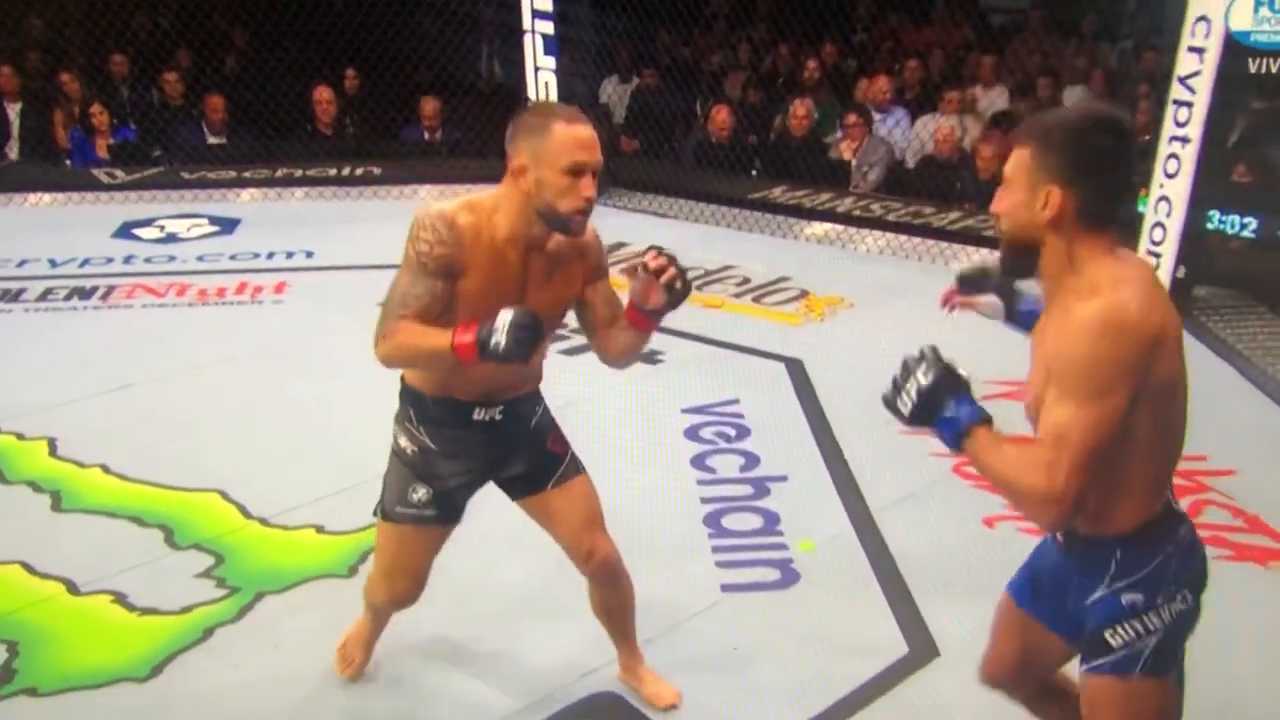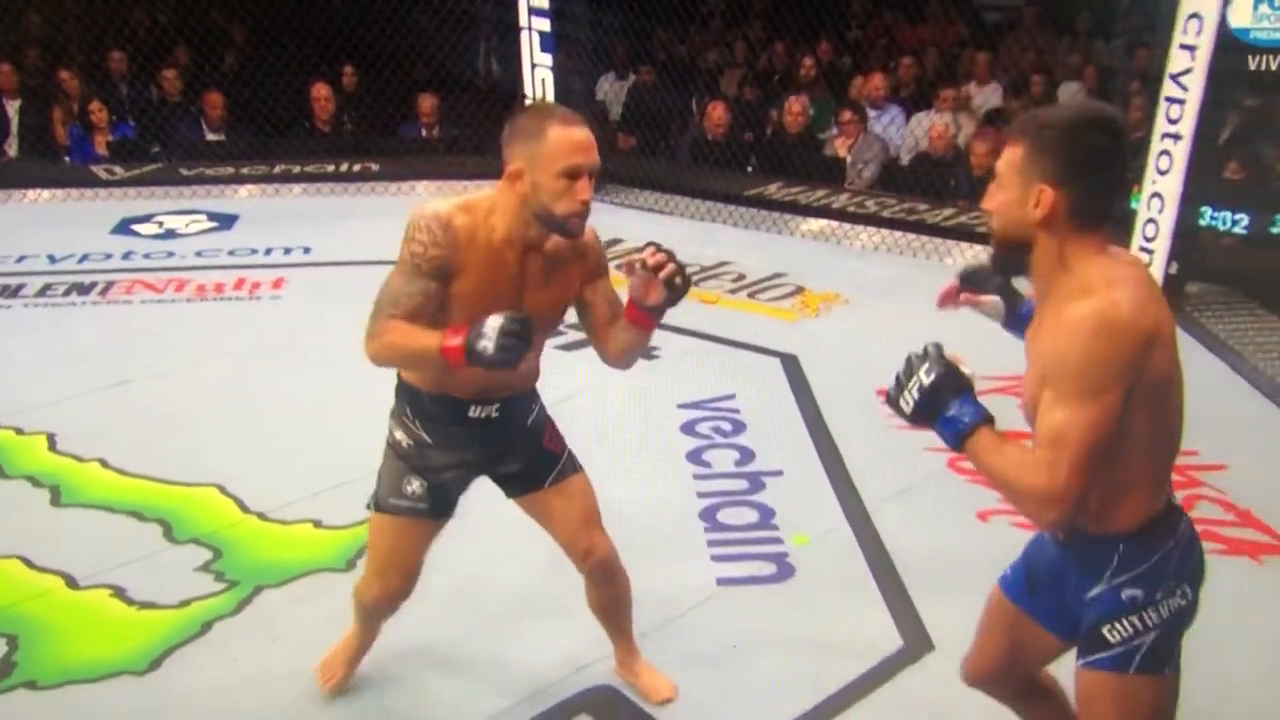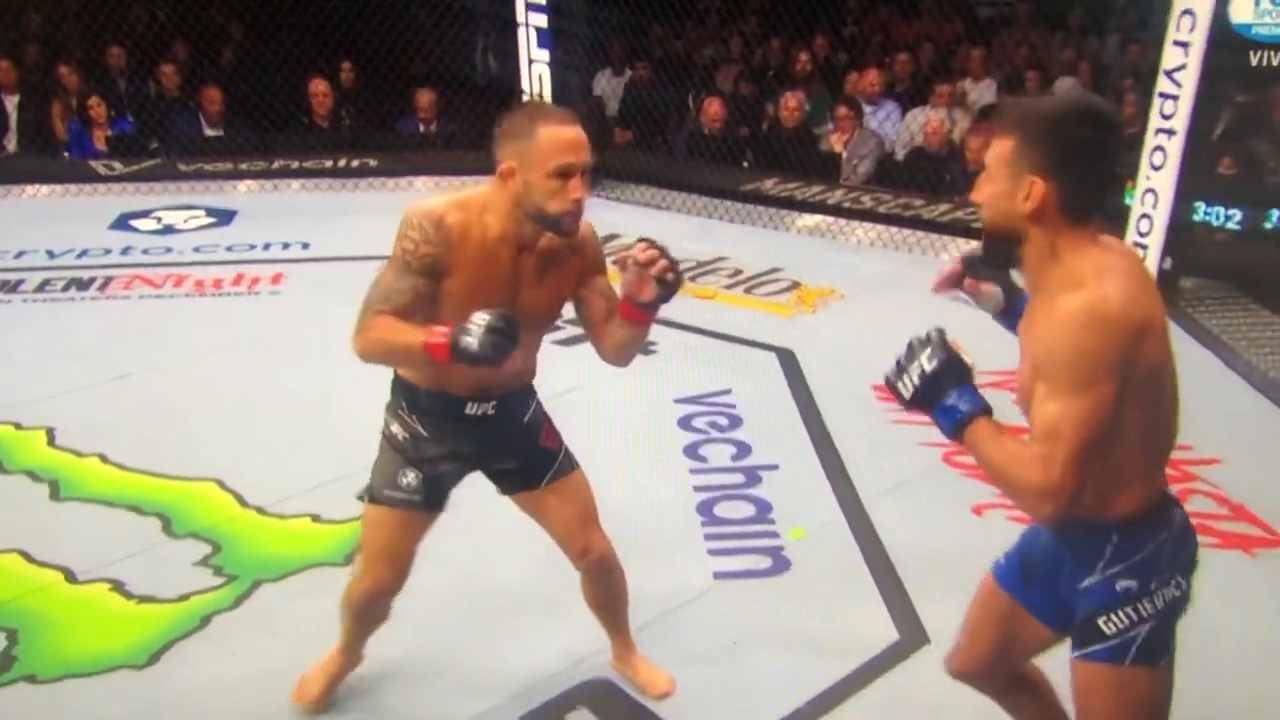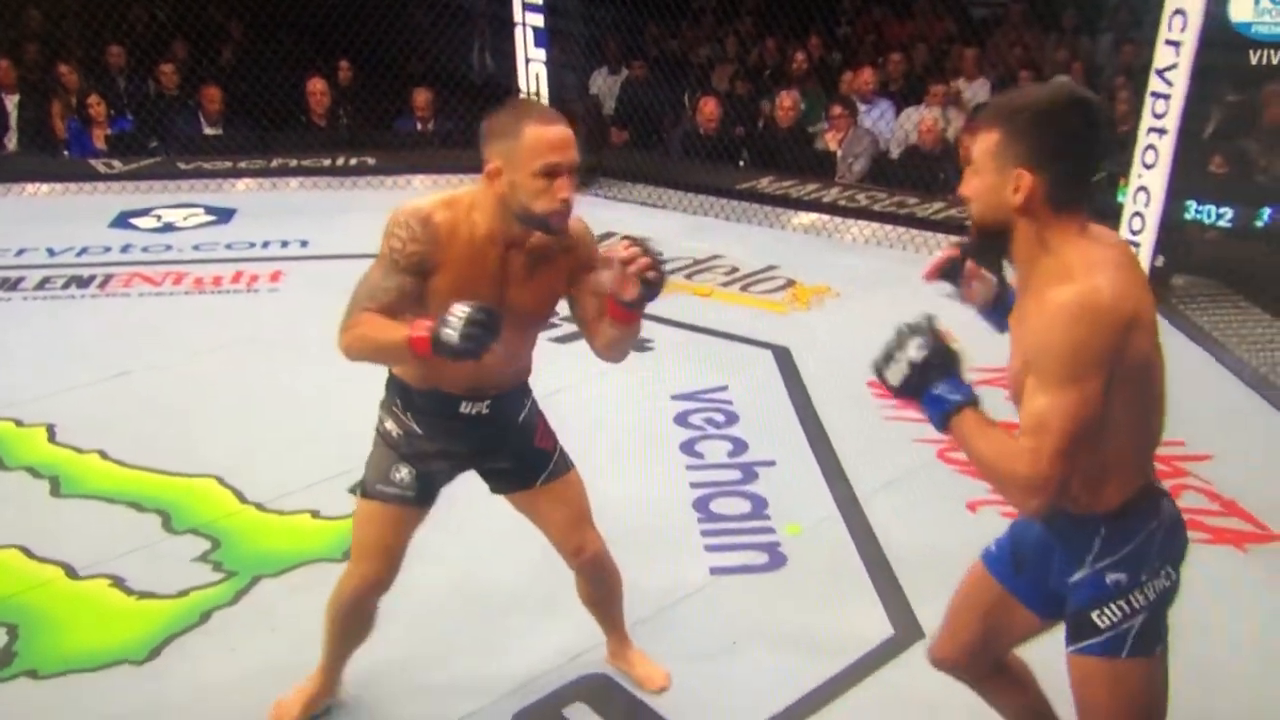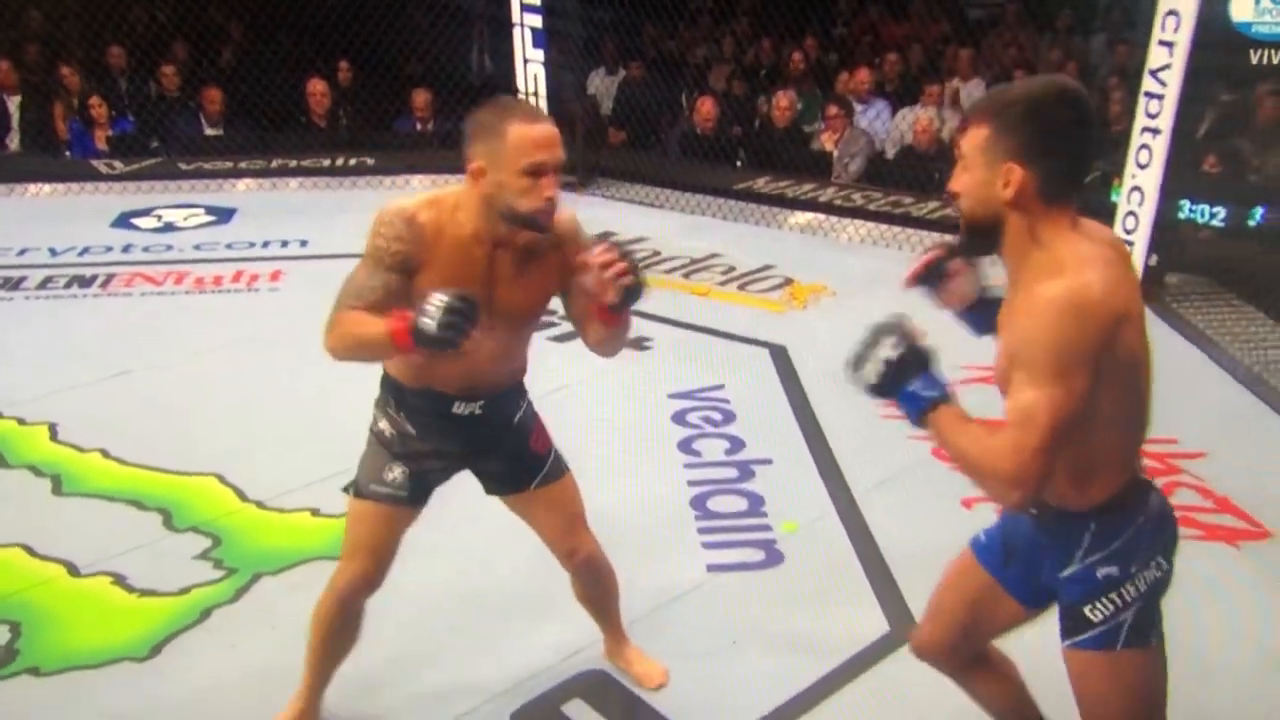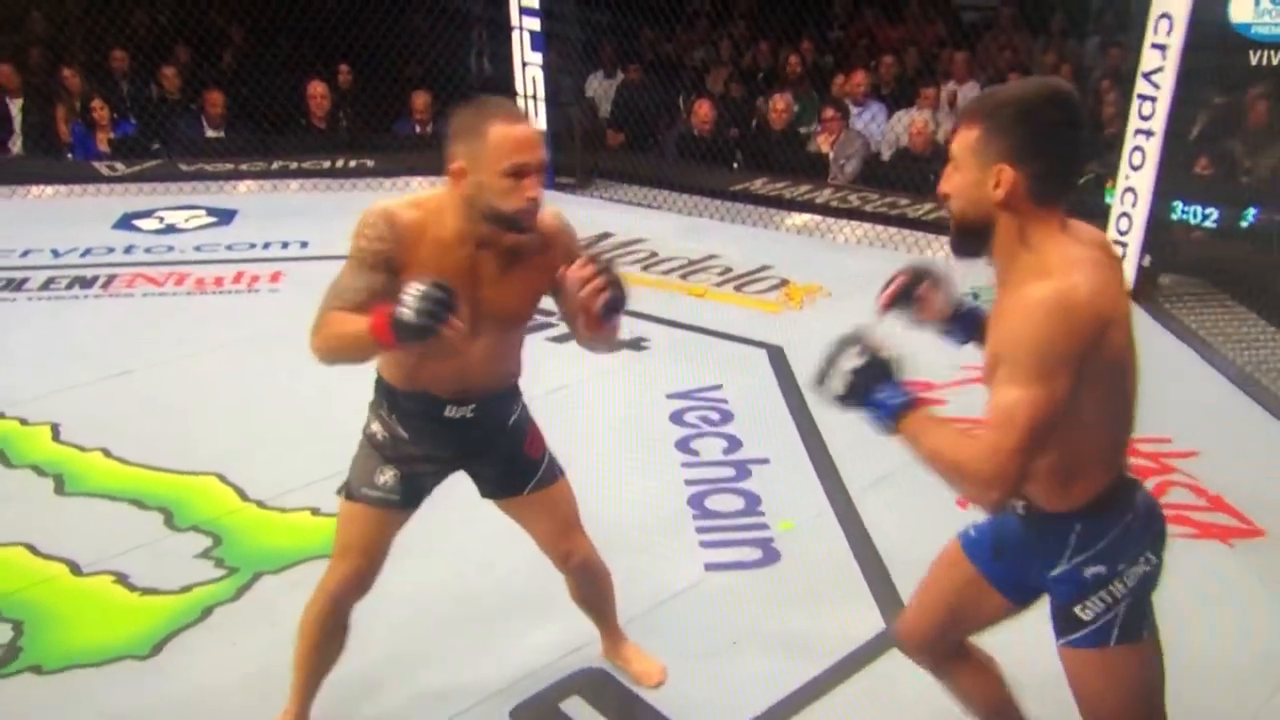
dt=0.1s
person 1, frame 1
left shoulder: (1104, 313)
right shoulder: (1103, 274)
left elbow: (1051, 499)
left wrist: (955, 417)
right wrist: (1021, 308)
left hip: (1134, 573)
right hip: (1079, 548)
right knee: (1009, 671)
person 1, frame 2
left shoulder: (1097, 313)
right shoulder: (1097, 274)
left elbow: (1052, 498)
left wrist: (957, 416)
right wrist: (1020, 311)
left hip: (1132, 569)
right hip: (1074, 545)
right knee: (990, 669)
person 1, frame 3
left shoulder: (1087, 304)
right shoulder: (1091, 261)
left elbow: (1047, 491)
left wrist: (954, 405)
right wrist: (1012, 307)
left hip: (1126, 558)
right hip: (1069, 535)
right knee: (977, 663)
person 1, frame 4
left shoulder: (1078, 296)
right shoulder: (1083, 251)
left elbow: (1035, 484)
left wrist: (943, 395)
right wrist: (1001, 303)
left hip: (1115, 550)
right hip: (1057, 526)
right knee: (959, 652)
person 1, frame 5
left shoulder: (1067, 291)
right shoulder: (1077, 244)
left elbow: (1015, 478)
left wrist: (919, 392)
right wrist: (983, 306)
left hip: (1105, 541)
right hip: (1043, 520)
right knee: (940, 641)
person 1, frame 6
left shoulder: (1056, 292)
right shoulder: (1068, 245)
left elbow: (992, 478)
left wrist: (888, 400)
right wrist: (960, 320)
left hip: (1092, 540)
right hip: (1030, 518)
right knee: (923, 635)
person 2, frame 1
left shoulder: (582, 246)
right shoulder: (447, 230)
left elbow: (615, 352)
right elbow: (391, 343)
left wrist: (647, 309)
right wrist: (477, 342)
left hip: (522, 419)
right hip: (436, 426)
left knee: (600, 559)
right knee: (395, 589)
left ankle: (632, 664)
right ankle: (371, 624)
person 2, frame 2
left shoulder: (580, 246)
right shoulder: (443, 230)
left elbow: (616, 353)
right elbow: (381, 342)
left wrist: (645, 308)
right wrist: (465, 345)
left hip: (519, 416)
right hip: (433, 422)
left knee: (597, 555)
right knee: (386, 587)
left ankle: (628, 657)
right ankle: (362, 633)
person 2, frame 3
left shoulder: (578, 242)
right shoulder: (438, 228)
left elbow: (616, 351)
right elbow: (369, 337)
left wrist: (642, 303)
right wrist: (450, 342)
left hip: (514, 413)
right hip: (426, 417)
left knee: (594, 552)
right knee: (376, 582)
left ankle: (624, 652)
right ankle: (345, 656)
person 2, frame 4
left shoulder: (570, 240)
right shoulder: (426, 227)
left elbow: (608, 348)
right elbow: (354, 335)
left wrist: (628, 301)
right wrist: (432, 335)
left hip: (509, 412)
right hip: (421, 415)
left knee: (587, 550)
right knee: (366, 580)
left ankle: (620, 647)
person 2, frame 5
left shoulder: (561, 236)
right shoulder: (411, 227)
left elbow: (603, 346)
right elbow: (340, 337)
left wrist: (613, 307)
right wrist: (411, 329)
left hip: (504, 412)
right hip: (414, 416)
left knee: (580, 551)
right knee: (355, 580)
left ankle: (617, 644)
person 2, frame 6
left shoulder: (550, 236)
right shoulder: (396, 228)
left elbow: (594, 341)
right elbow: (326, 339)
left wrist: (601, 309)
right wrist: (393, 323)
left hip: (499, 415)
right hip: (407, 419)
left knee: (575, 554)
right knee: (345, 581)
left ankle: (615, 642)
